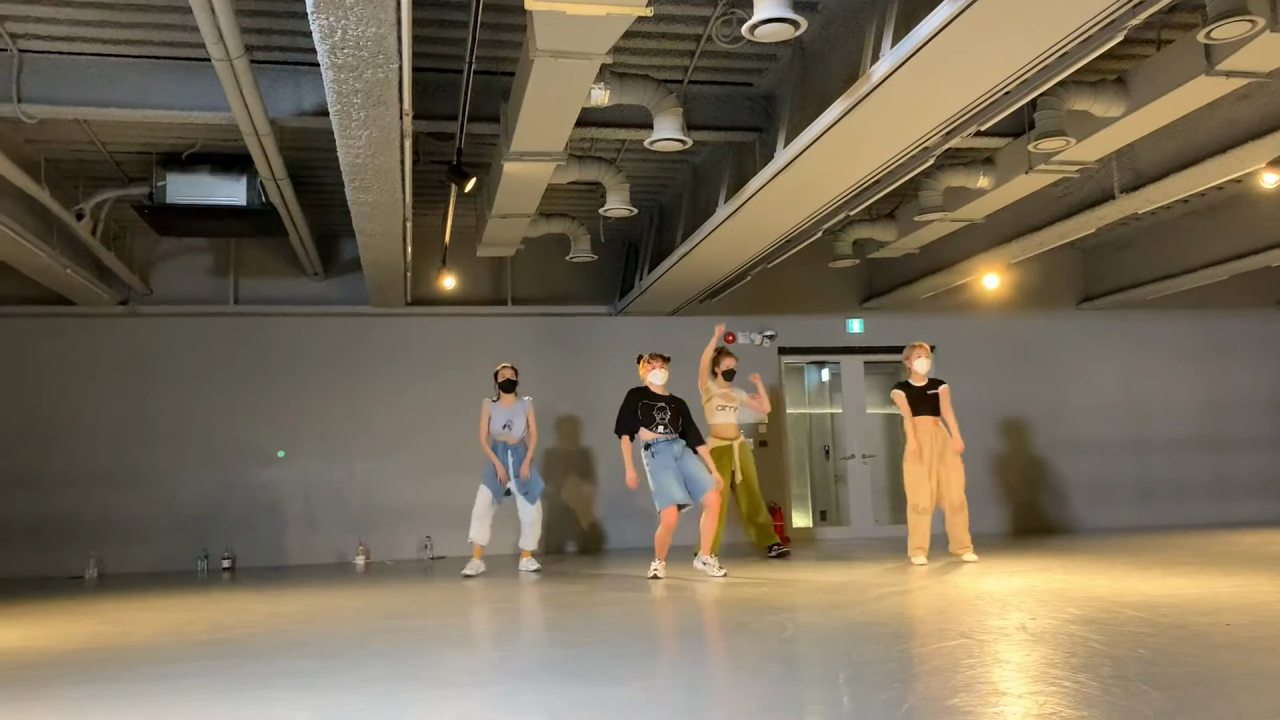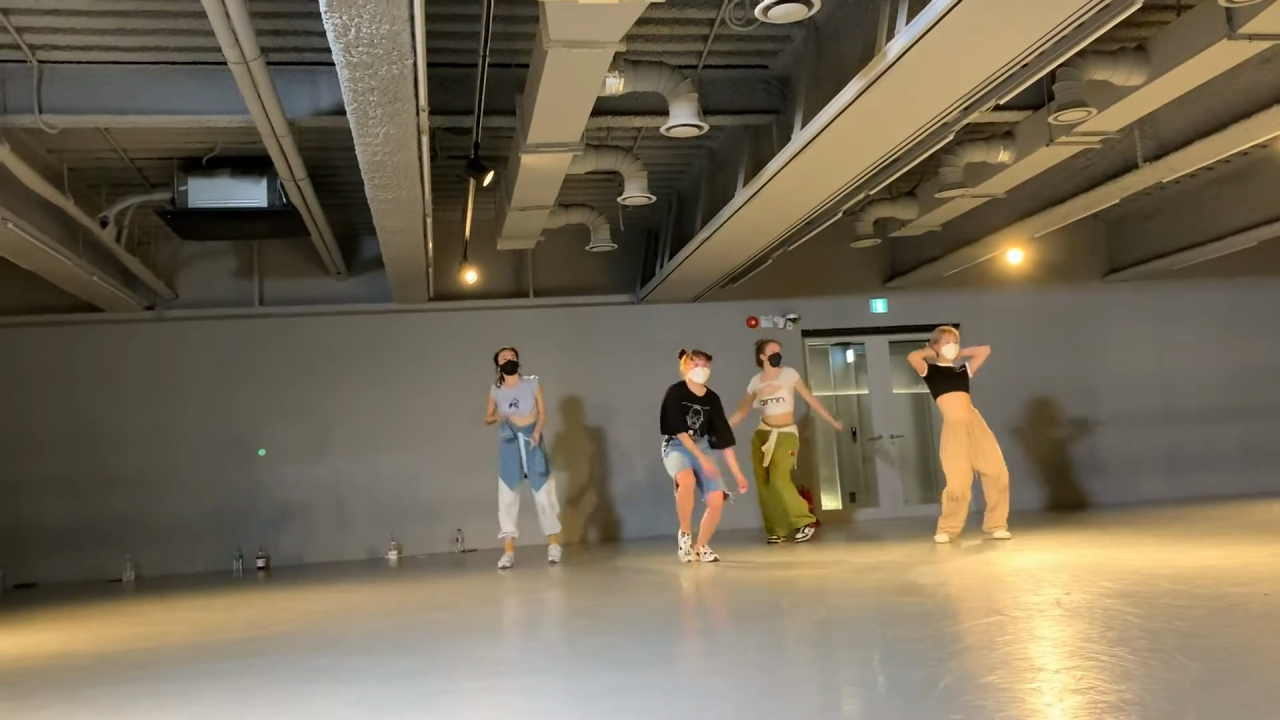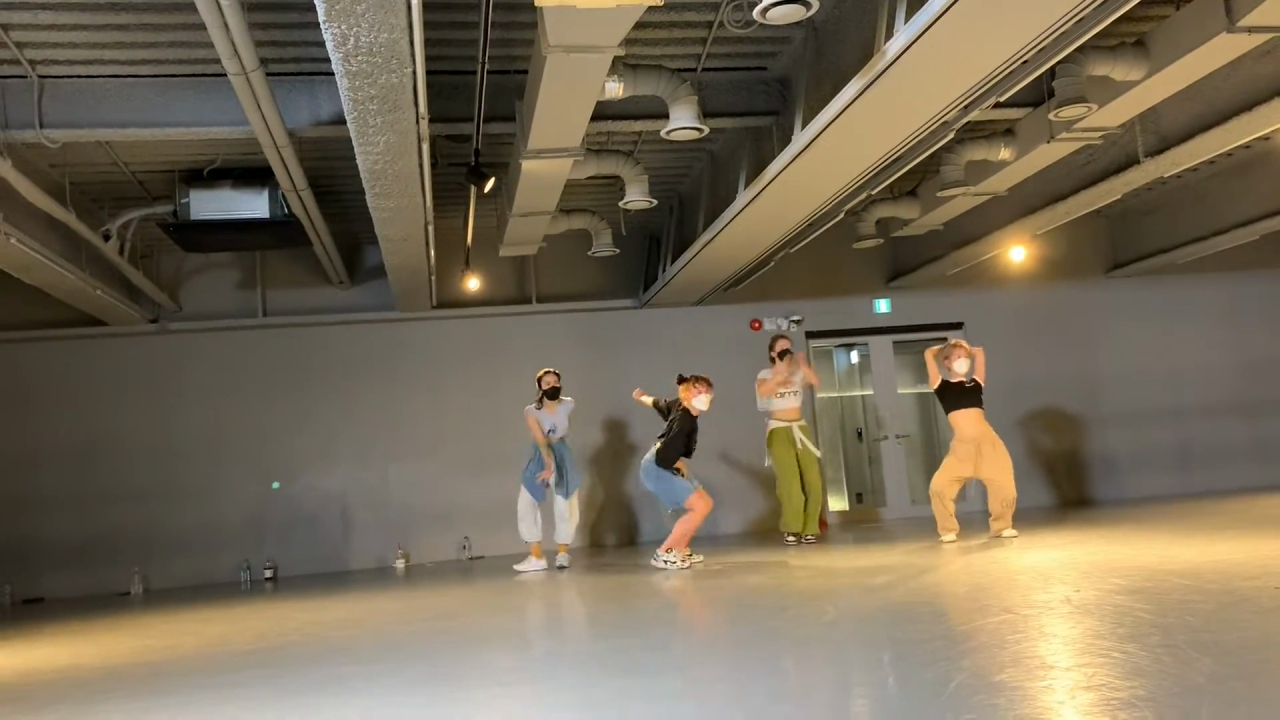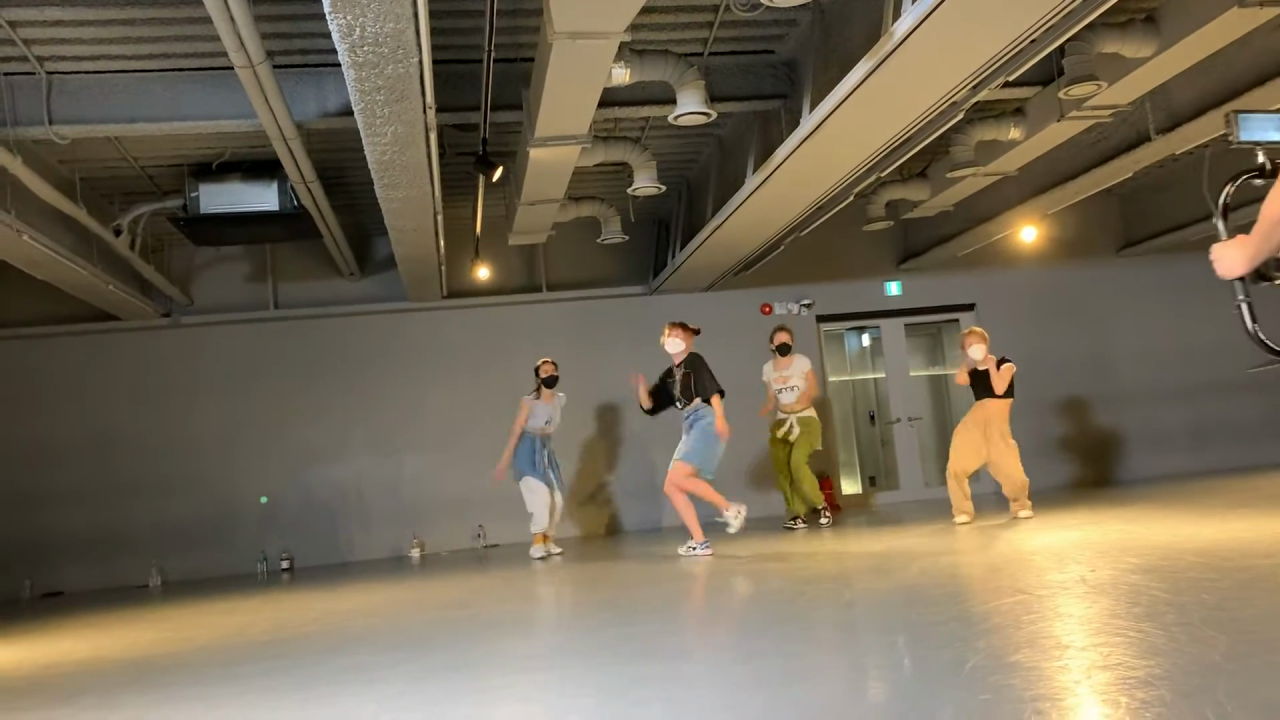
dt=1s
person 1, frame 1
left shoulder: (678, 404)
right shoulder: (635, 396)
left elbow: (694, 437)
right elbow: (625, 433)
left wrist: (714, 470)
right wrist: (629, 467)
left hip: (681, 451)
right hip: (656, 455)
left knee: (713, 500)
right knee: (670, 519)
left ankle: (705, 556)
right ankle: (659, 561)
person 1, frame 2
left shoulder: (713, 399)
right shoulder: (675, 392)
left elbow: (724, 437)
right elbow: (678, 430)
left wrist: (737, 472)
right wrist: (700, 457)
left hip: (703, 448)
right hip: (676, 447)
left knee: (716, 500)
right knee: (687, 480)
left ankle: (701, 547)
right ankle: (685, 534)
person 1, frame 3
left shoulder: (679, 406)
right shoulder: (684, 422)
left elbow: (657, 403)
right elbow: (665, 457)
left wrist: (641, 397)
right wrist: (681, 466)
left hip: (669, 467)
right hip: (657, 469)
left knee: (705, 503)
right knee: (699, 507)
left ankle: (680, 549)
right ankle: (663, 553)
person 1, frame 4
left shoulder: (694, 361)
right shoulder: (669, 374)
left elbow: (713, 388)
right elbow: (648, 405)
left wrist: (719, 416)
right wrist: (641, 387)
left hip: (705, 423)
right hip: (691, 427)
left knee: (680, 478)
right knee: (671, 487)
left ankle: (729, 508)
right ankle: (699, 542)
person 2, frame 1
left shoulder: (738, 393)
right shoulder: (708, 388)
left elbow: (765, 408)
right elbow: (704, 362)
left wrist: (758, 384)
right wrist: (716, 337)
left hip: (740, 446)
right hip: (717, 447)
left knee: (751, 496)
left ankle: (770, 543)
right ankle: (707, 549)
person 2, frame 2
left shoulder: (789, 374)
right shoulder: (755, 381)
left elbow: (808, 397)
right elbow: (743, 409)
left wrist: (830, 419)
left hip: (786, 433)
right hip: (763, 435)
left knee: (779, 481)
right knee: (764, 485)
left ankle: (804, 521)
right ankle: (776, 530)
person 2, frame 3
left shoulder: (798, 370)
right shoulder: (765, 373)
left elbow: (815, 382)
right elbow: (762, 393)
left wrist: (802, 364)
right wrist: (781, 374)
left hip: (800, 428)
right hip: (778, 429)
left knee: (812, 479)
right knee: (789, 479)
left ankle: (809, 530)
right ankle: (791, 529)
person 2, frame 4
left shoulder: (802, 361)
right shoulder: (768, 368)
left elbow: (814, 389)
left wrist: (807, 395)
right wrist: (767, 407)
left hip: (806, 419)
right hip: (782, 422)
left knee: (797, 462)
right knee: (783, 469)
left ankle: (820, 504)
right ankle: (798, 514)
person 3, frame 1
left shoulder: (938, 385)
right shoulder: (900, 389)
left elbow: (947, 411)
right elbow: (906, 414)
left wrist: (956, 436)
right wrist: (912, 440)
left hip: (942, 439)
right hip: (918, 442)
left knee: (954, 495)
right knee: (920, 498)
left ankle: (962, 546)
right ankle: (918, 550)
person 3, frame 2
left shoulder: (963, 370)
right shoulder: (929, 369)
left elbow: (985, 350)
right elbow: (912, 357)
left wrist: (961, 354)
right wrist: (929, 353)
left hip: (975, 425)
right hip: (954, 430)
left knee: (998, 475)
right knee: (958, 485)
left ankle: (996, 525)
right ankle: (947, 529)
person 3, frame 3
left shoulder: (975, 383)
right shoulder: (942, 386)
left elbow: (979, 352)
right elbow: (929, 354)
right wrist: (945, 350)
left hip: (988, 443)
right hip: (962, 447)
left knee: (1005, 489)
right knee: (938, 486)
left ankle: (1001, 526)
right ankle: (948, 530)
person 3, frame 4
left shoulder: (1005, 364)
right shoulder: (971, 374)
left elbow: (999, 389)
right elbow: (960, 380)
left wrist: (991, 363)
right wrist: (970, 362)
left hip: (1000, 428)
right hip: (973, 425)
left knee: (1014, 475)
right knee: (956, 468)
left ankle: (1020, 506)
right ankle: (963, 511)
person 4, frame 1
left shoulder: (526, 404)
right shoulder: (489, 405)
left elbow: (533, 435)
right elbow: (483, 438)
left wrist: (527, 462)
right wrist: (498, 464)
left hip: (521, 457)
right hip: (497, 457)
left knee: (531, 510)
right knee: (482, 506)
left ankle: (526, 557)
right ankle: (477, 559)
person 4, frame 2
left shoulder: (532, 383)
right shoulder: (496, 391)
left elbow: (542, 413)
right elbow: (487, 418)
left wrist: (537, 431)
right wrist: (497, 417)
left hip: (531, 440)
right hip: (510, 443)
left knee: (544, 494)
right knee: (508, 497)
left ankle: (554, 544)
right ankle: (509, 551)
person 4, frame 3
left shoulder: (568, 405)
right shoulder: (532, 412)
right elbow: (541, 442)
right wrist: (548, 464)
left hip: (560, 454)
right hip: (540, 455)
left knee: (565, 505)
right knee: (526, 504)
left ankle: (563, 553)
right ankle: (536, 557)
person 4, frame 4
left shoulder: (560, 400)
right shoulder: (529, 402)
right elbow: (515, 432)
right wrist: (503, 461)
left hip: (545, 451)
right hip: (528, 452)
left knee: (556, 499)
right knee: (541, 495)
left ankle: (547, 541)
right ankle: (538, 542)
